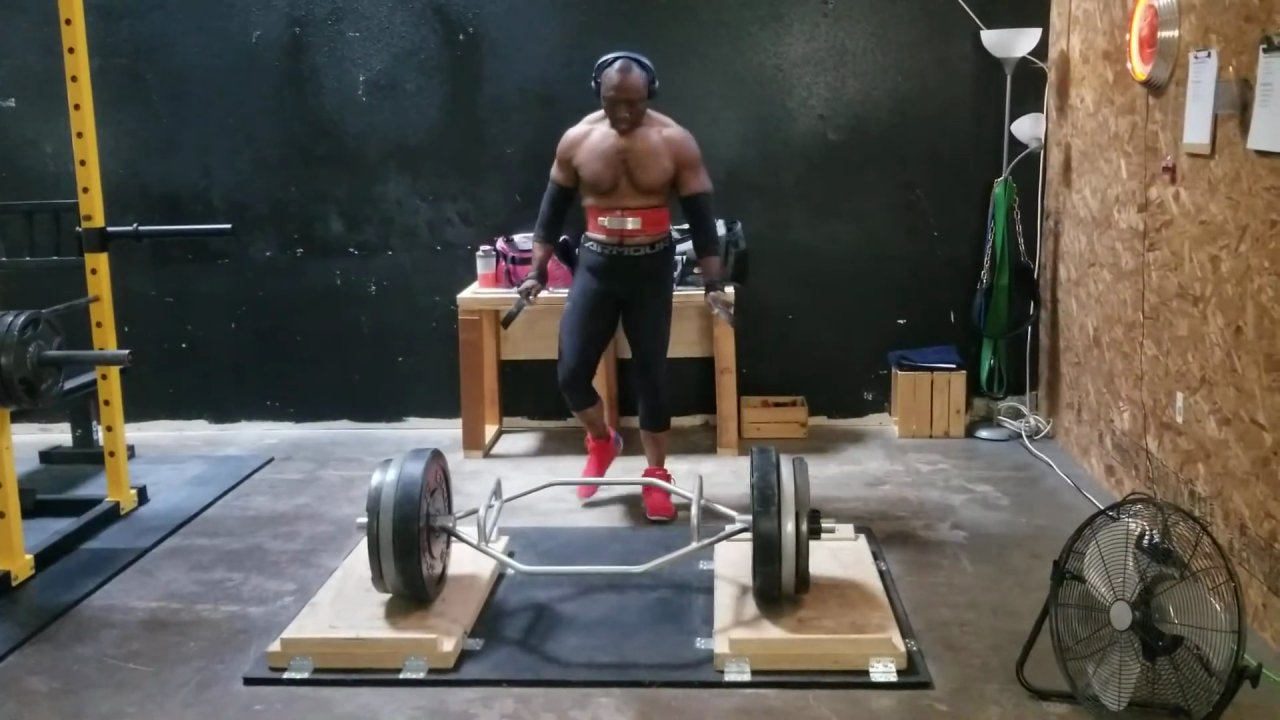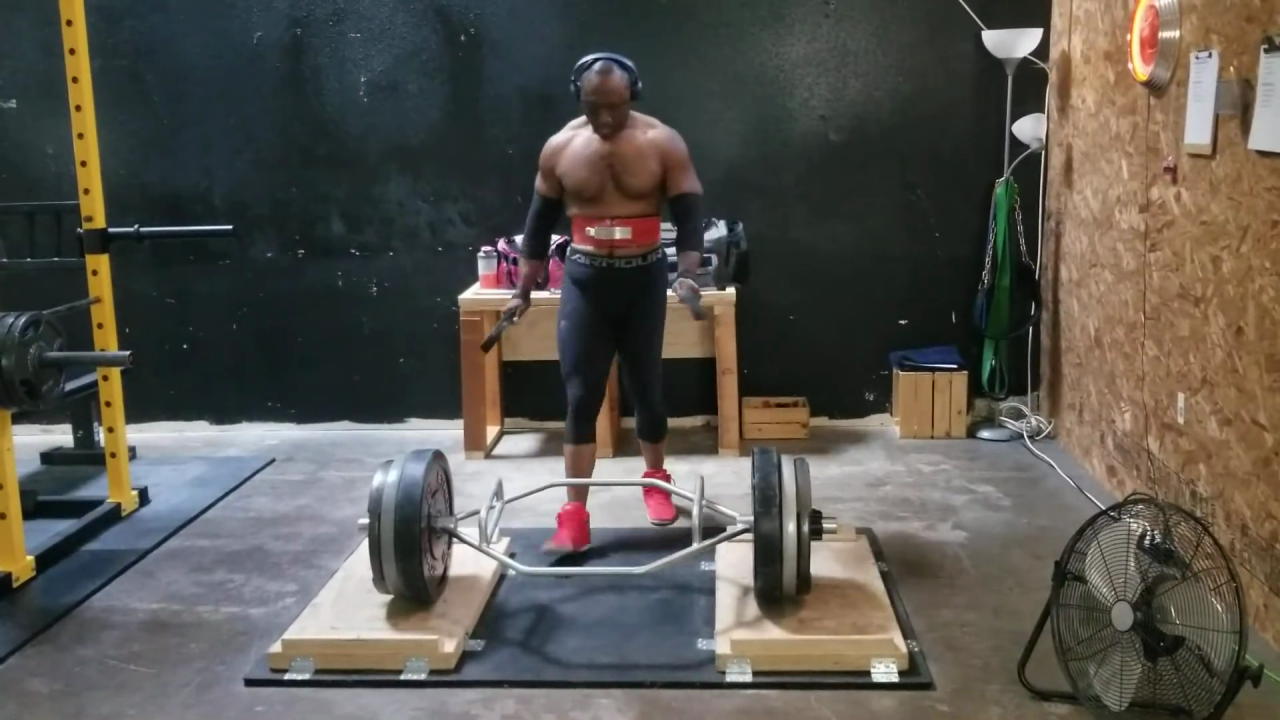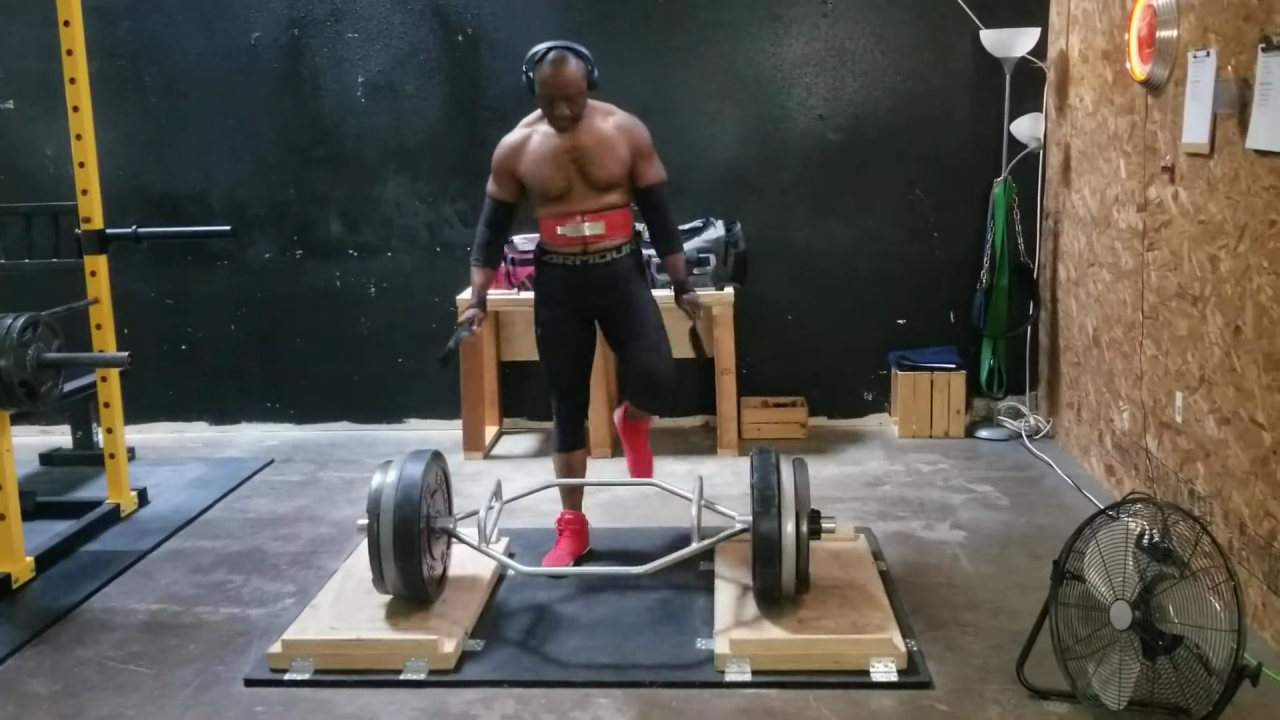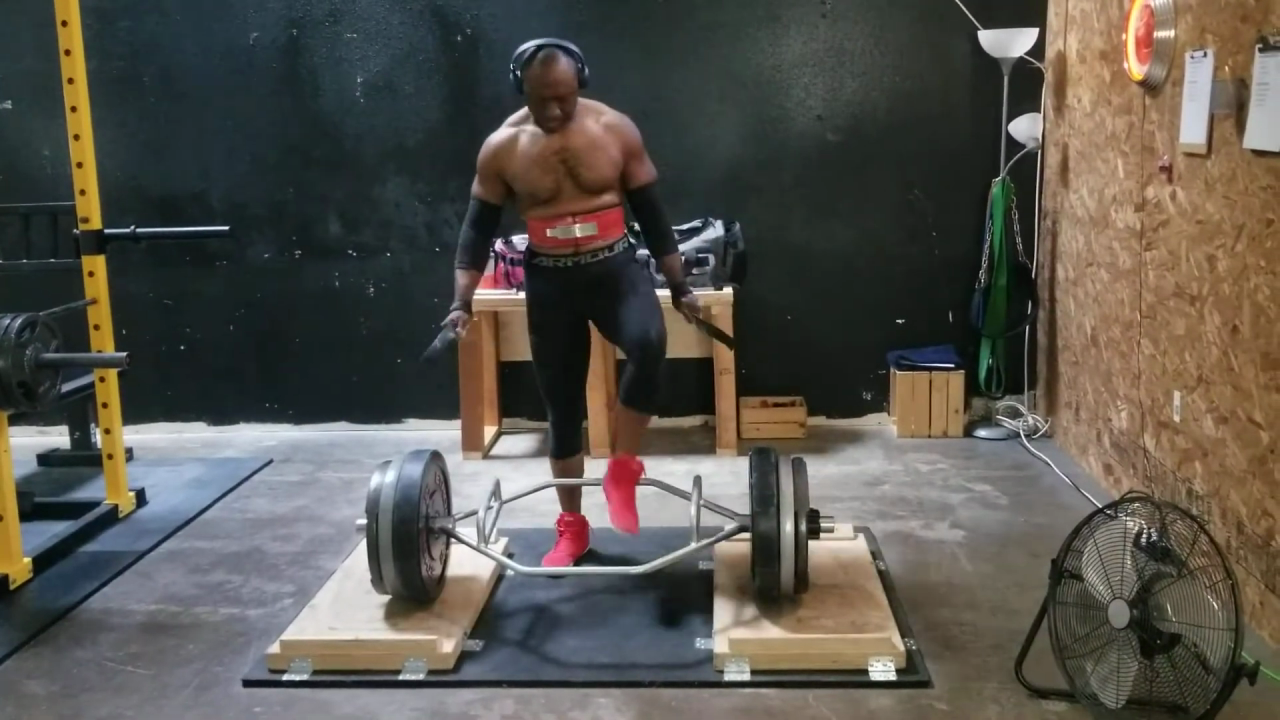
dt=0.3s
person 1, frame 1
left shoulder: (676, 142)
right shoulder: (576, 140)
left elbow: (700, 216)
right elbow: (553, 207)
left wrist: (713, 284)
right wrist: (537, 271)
left hip: (651, 267)
right hip: (595, 264)
left knee: (650, 376)
right knee: (571, 373)
left ankle: (656, 477)
right ankle: (600, 440)
person 1, frame 2
left shoulder: (664, 143)
right shoulder: (559, 148)
left elbow: (689, 216)
right elbow: (540, 221)
left wrist: (686, 272)
right wrist: (524, 289)
left hip: (644, 278)
right hip: (583, 280)
left knee: (644, 388)
right knee: (581, 398)
left ankle: (655, 481)
right ankle: (574, 519)
person 1, frame 3
left shoulder: (626, 131)
right shoulder: (515, 147)
left elbow: (657, 211)
right elbow: (493, 226)
left wrist: (681, 283)
right wrist: (478, 298)
left hip: (621, 270)
right hip: (557, 279)
left knee: (655, 372)
right knee: (568, 403)
left ankle: (633, 421)
right ankle: (572, 524)
person 1, frame 4
left shoulder: (617, 130)
right shoulder: (501, 147)
left elbow: (650, 211)
right elbow: (478, 228)
left wrist: (678, 285)
right wrist: (462, 301)
left hip: (615, 267)
right hip: (548, 283)
left knee: (649, 341)
right knee: (562, 407)
left ankle: (623, 466)
right ankle: (572, 526)
